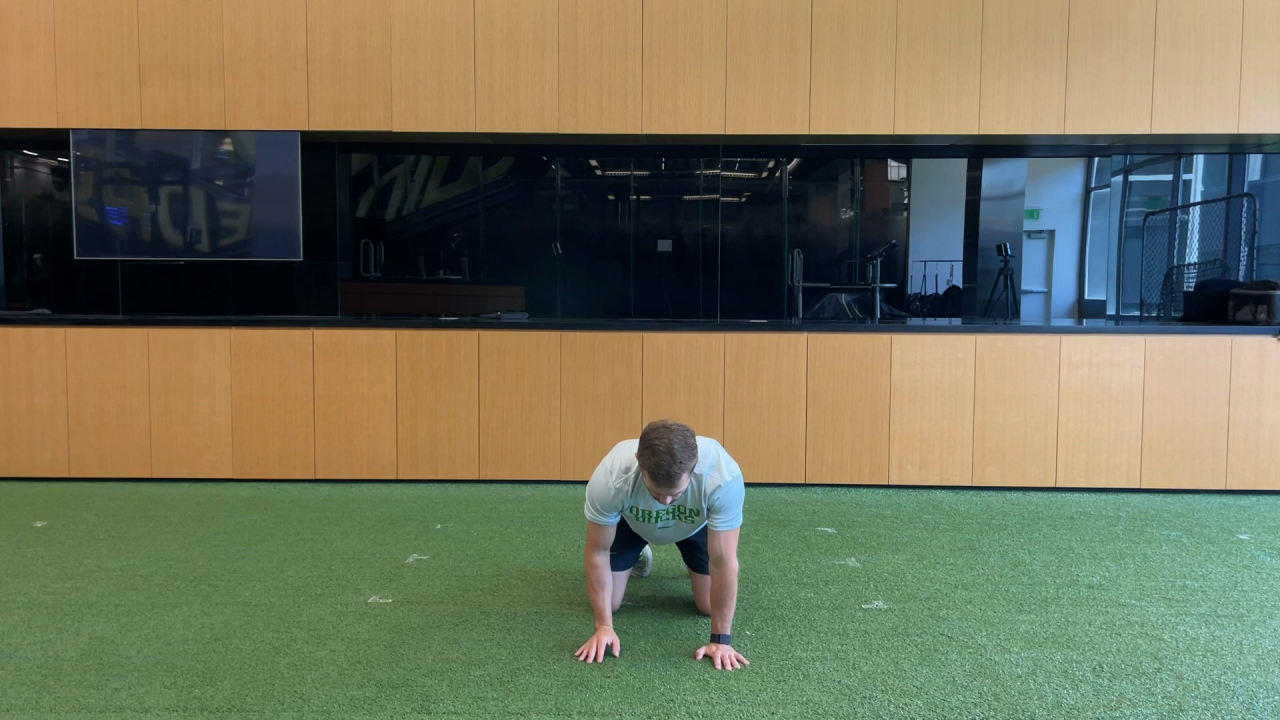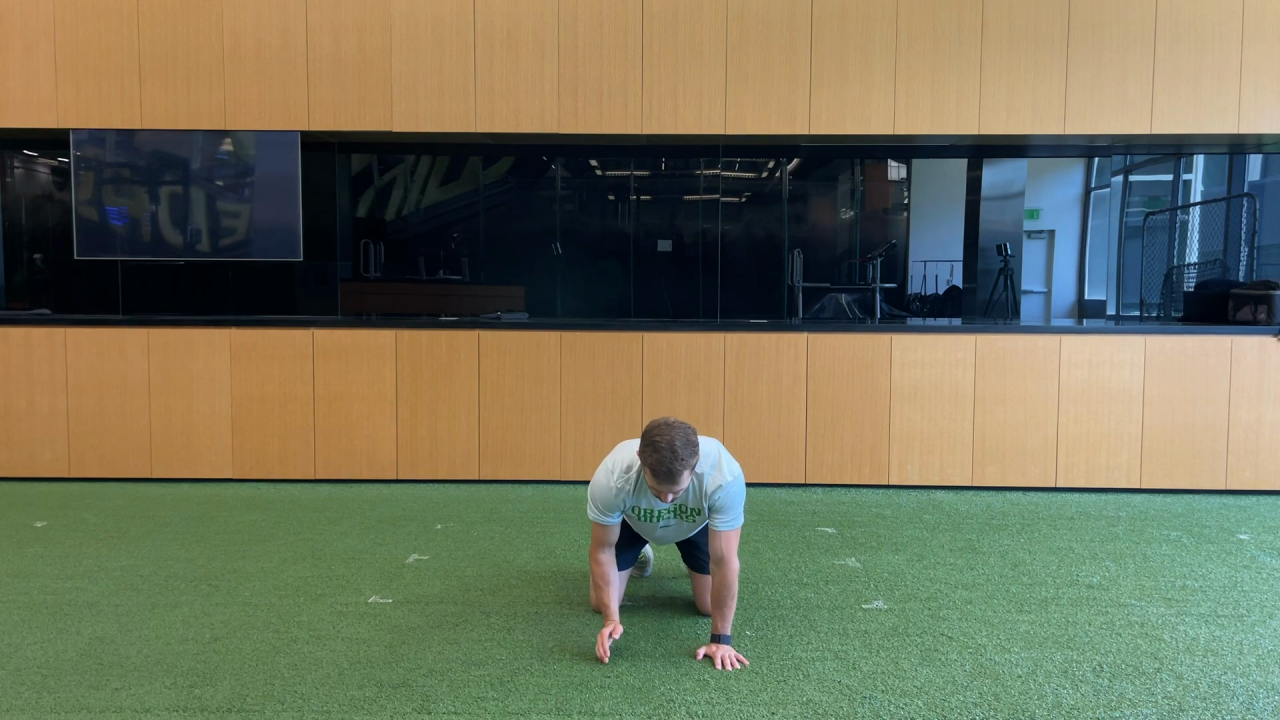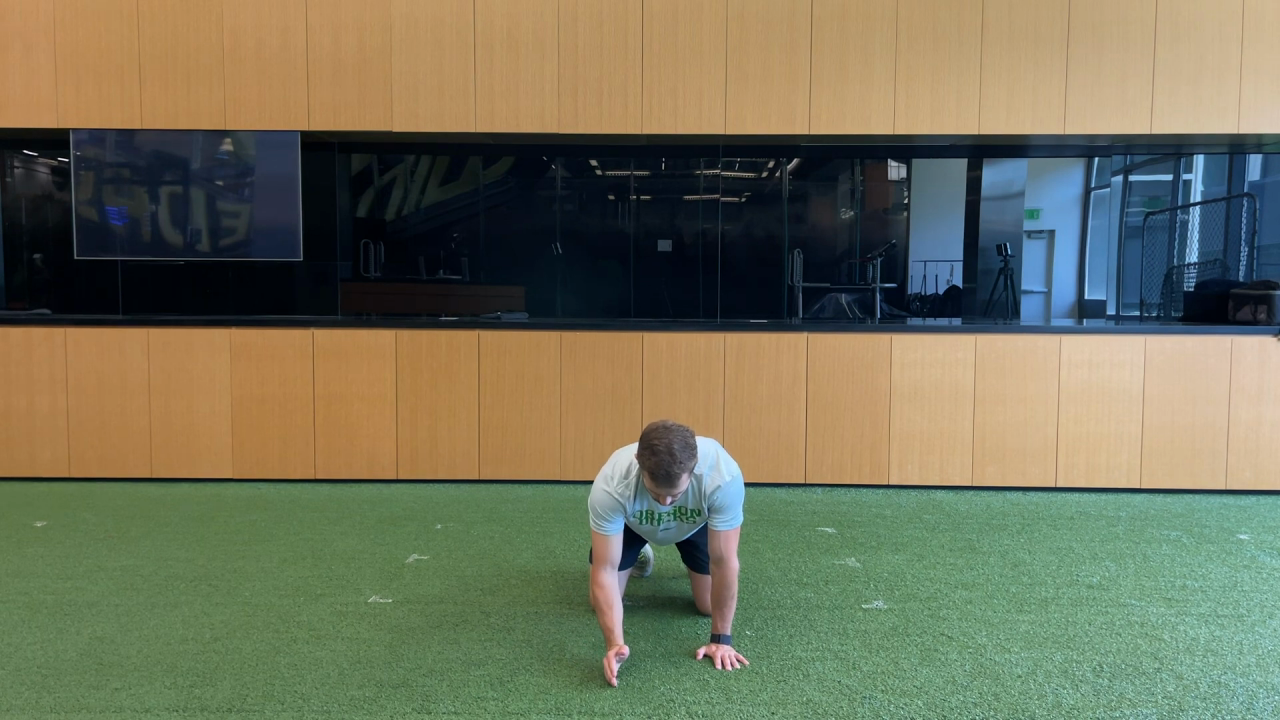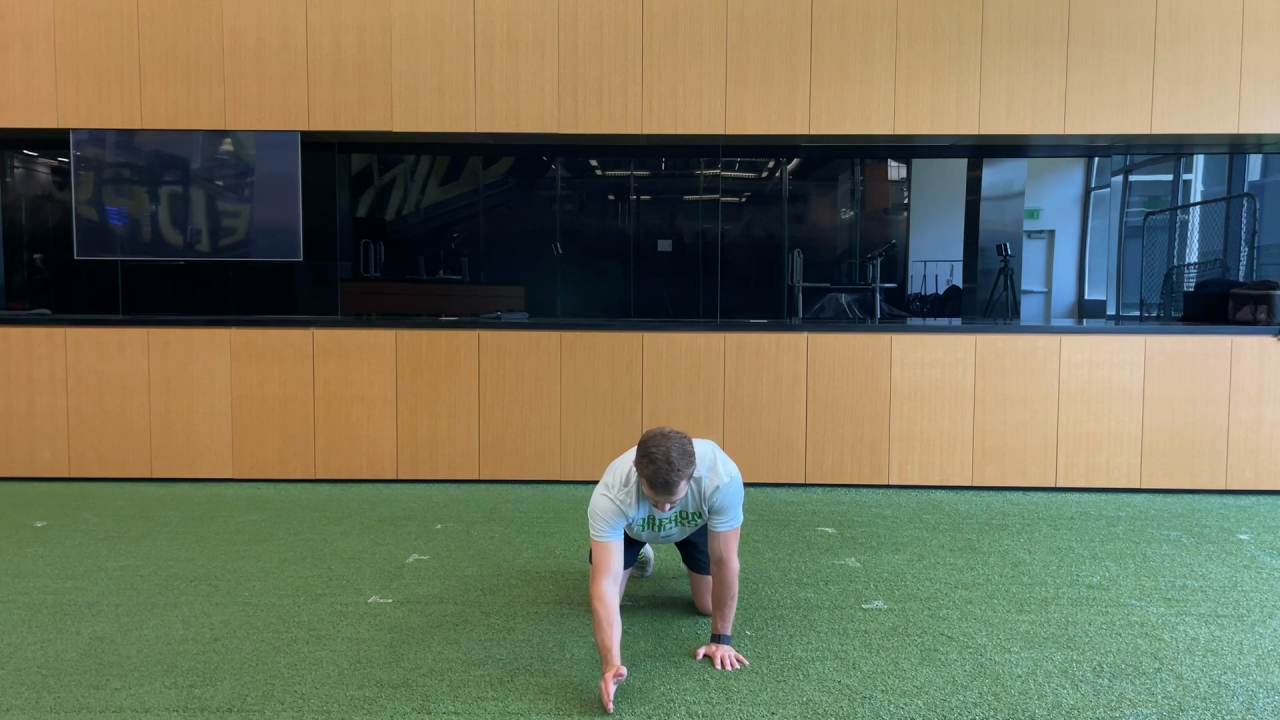
dt=0.7s
person 1, frame 1
left shoulder: (723, 477)
right shoulder: (610, 477)
left elbow: (723, 561)
right elbow: (597, 552)
left wrist: (720, 639)
right wrist: (603, 625)
left hip: (697, 523)
right hip: (630, 521)
left knee: (708, 605)
right knee: (609, 602)
left ankle: (692, 562)
right ankle: (638, 557)
person 1, frame 2
left shoulder: (724, 476)
right shoulder: (611, 477)
left elbow: (724, 562)
right elbow: (602, 551)
left wrist: (721, 639)
right wrist: (611, 619)
left hip: (697, 523)
right hip: (631, 521)
left knee: (709, 606)
right knee: (601, 602)
left ankle: (690, 560)
right ankle: (639, 556)
person 1, frame 3
left shoulder: (723, 477)
right shoulder: (611, 484)
left elbow: (724, 562)
right elbow: (605, 571)
left wrist: (721, 639)
right wrist: (614, 643)
left hip: (697, 522)
right hip: (631, 523)
left knee: (709, 605)
right knee: (601, 603)
left ankle: (692, 562)
right ankle: (639, 555)
person 1, frame 4
left shoulder: (722, 478)
right shoulder: (611, 494)
left elbow: (725, 563)
right elbow: (605, 583)
left wrist: (721, 639)
right wrist: (611, 664)
left hip: (696, 523)
right hip: (632, 526)
left knee: (708, 605)
right knee: (607, 598)
right ankle: (639, 557)
